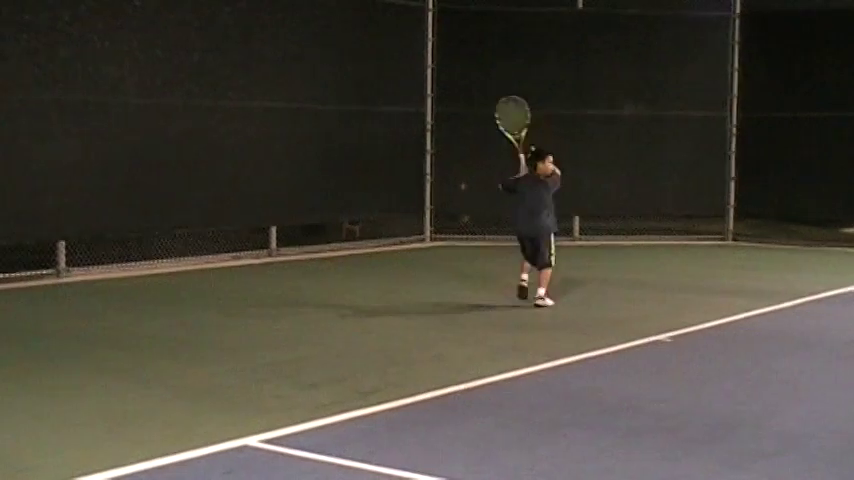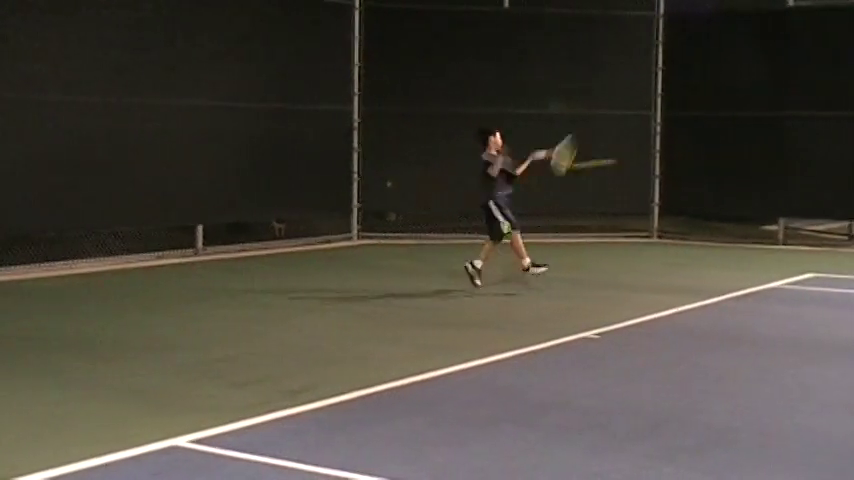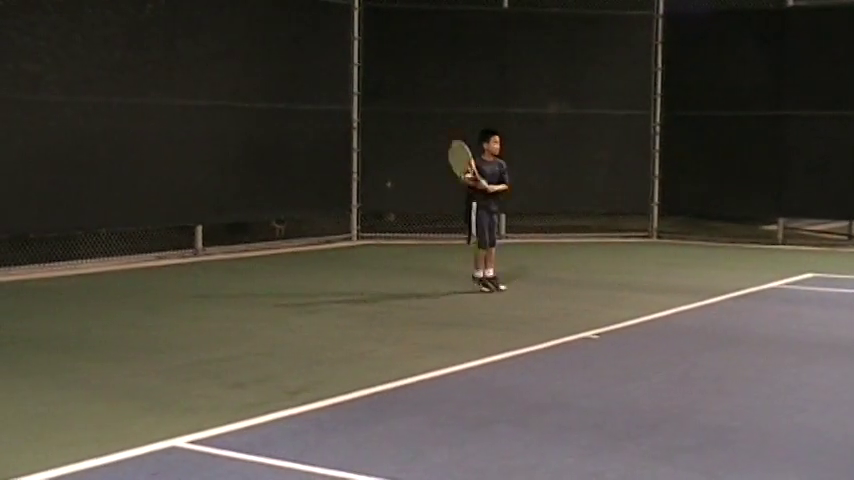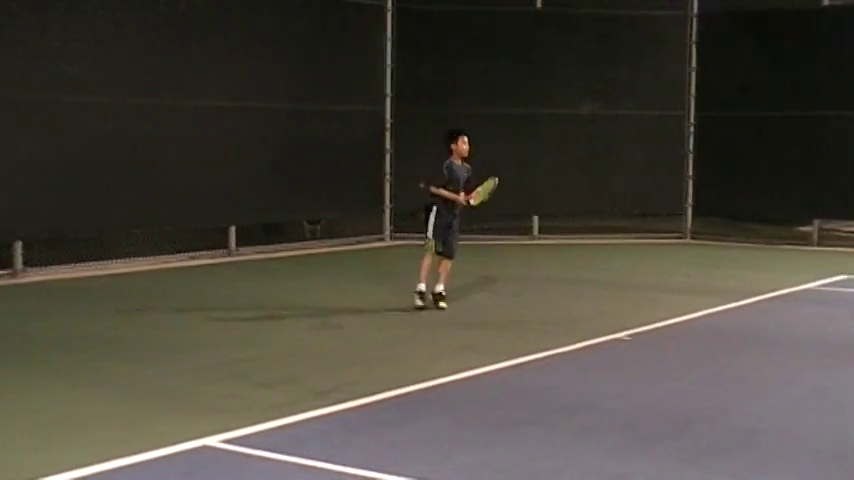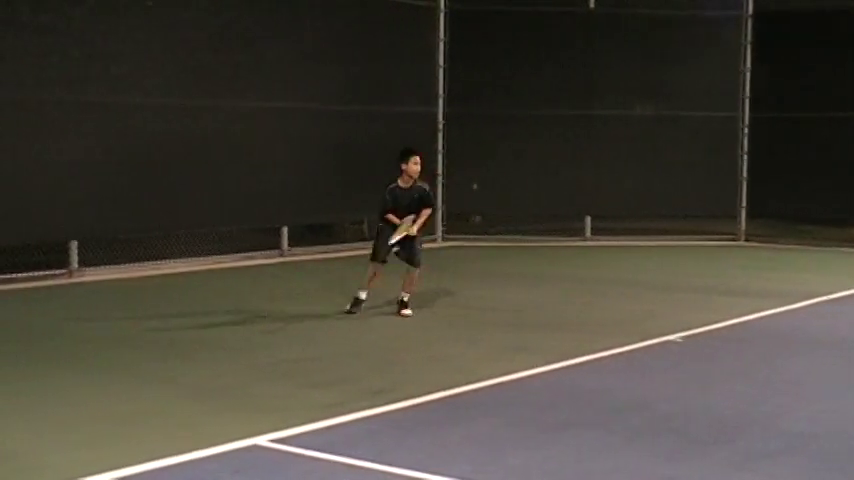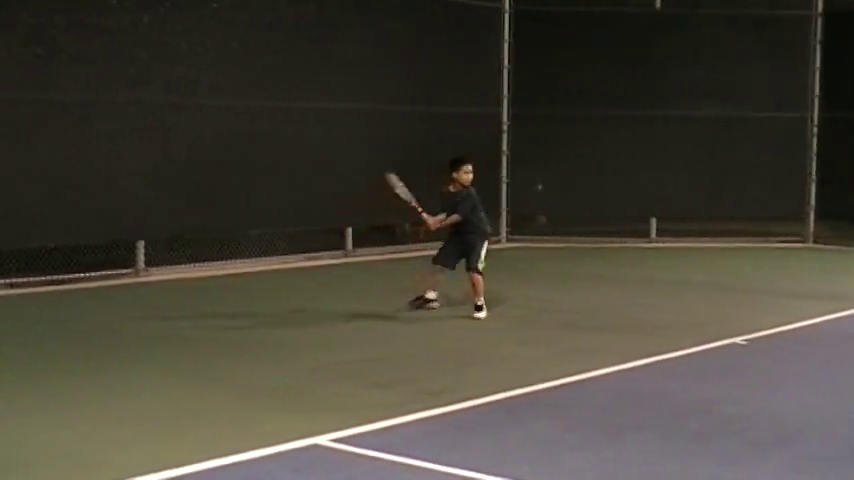
dt=0.7s
person 1, frame 1
left shoulder: (521, 181)
right shoulder: (549, 183)
left elbow: (503, 186)
right elbow: (558, 174)
left wrist: (521, 173)
left hip: (522, 228)
right hip: (542, 229)
left knee: (529, 257)
right knee: (546, 264)
left ankle: (523, 282)
right ankle: (541, 296)
person 1, frame 2
left shoulder: (502, 159)
right shoulder: (487, 158)
left elbow: (514, 174)
right elbow: (492, 173)
left wrist: (531, 158)
right wrist: (499, 163)
left hip: (500, 200)
right hip: (494, 200)
left knee: (495, 237)
right knee: (513, 231)
left ankle: (475, 265)
right ankle: (527, 264)
person 1, frame 3
left shoulder: (501, 164)
right shoulder: (476, 163)
left elbow: (505, 185)
right elbow: (465, 179)
left wrist: (493, 187)
right wrist: (476, 184)
left hip: (492, 207)
right hip: (477, 206)
left knee: (491, 243)
right knee: (482, 243)
left ankle: (490, 275)
right ankle: (478, 276)
person 1, frame 4
left shoulder: (466, 169)
right shoulder: (446, 166)
right elbow: (432, 188)
left wrist: (464, 197)
right wrist: (455, 197)
left hip: (453, 214)
right hip: (438, 211)
left knee: (448, 254)
right knee: (431, 250)
left ankle: (438, 291)
right ankle: (421, 290)
person 1, frame 5
left shoulder: (422, 188)
right shoulder: (391, 190)
left elbow: (428, 207)
right elbow: (387, 214)
left wrist: (416, 225)
right wrist: (402, 225)
left hip: (411, 230)
right hip: (389, 227)
left knee: (415, 263)
right knee: (377, 261)
left ankle: (404, 300)
right ankle: (361, 297)
person 1, frame 6
left shoulder: (469, 194)
right shoulder: (446, 193)
left elbow: (458, 216)
right elbow: (447, 213)
left wrist: (438, 225)
right wrist: (433, 219)
left hip: (478, 234)
right hip: (457, 234)
left knee: (473, 270)
right knee: (438, 263)
left ankle: (480, 304)
right ankle: (429, 297)
